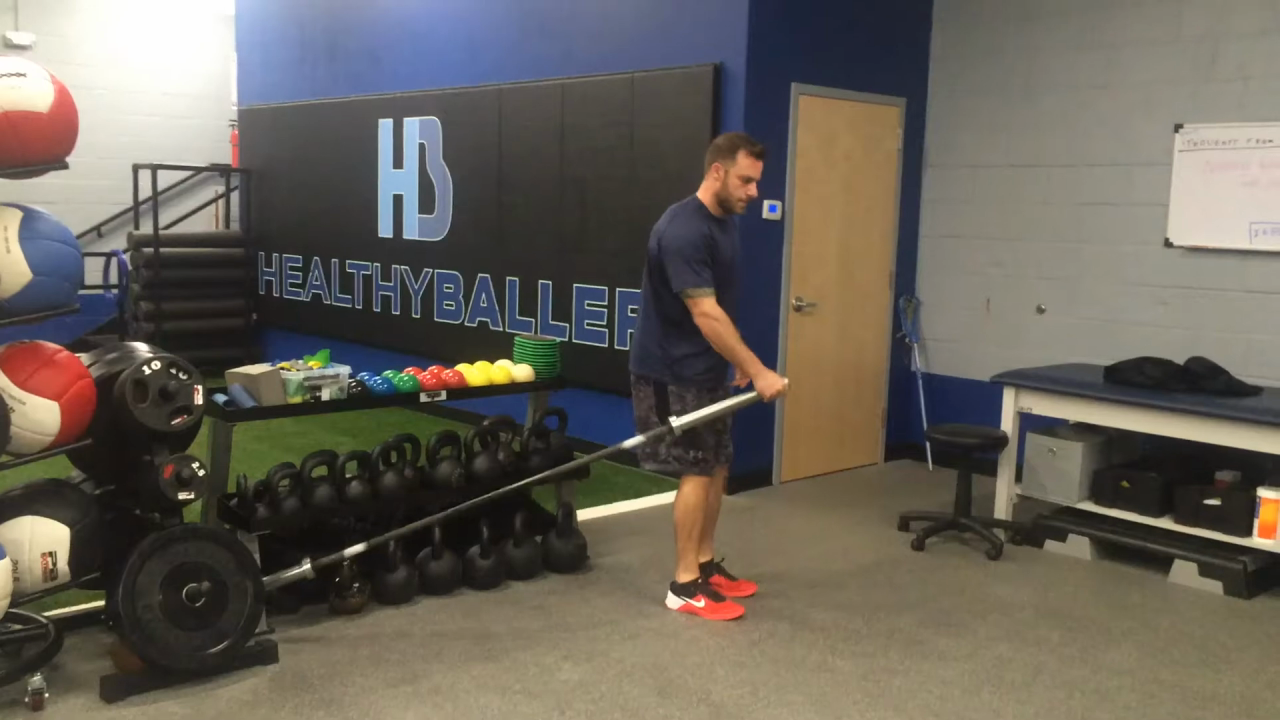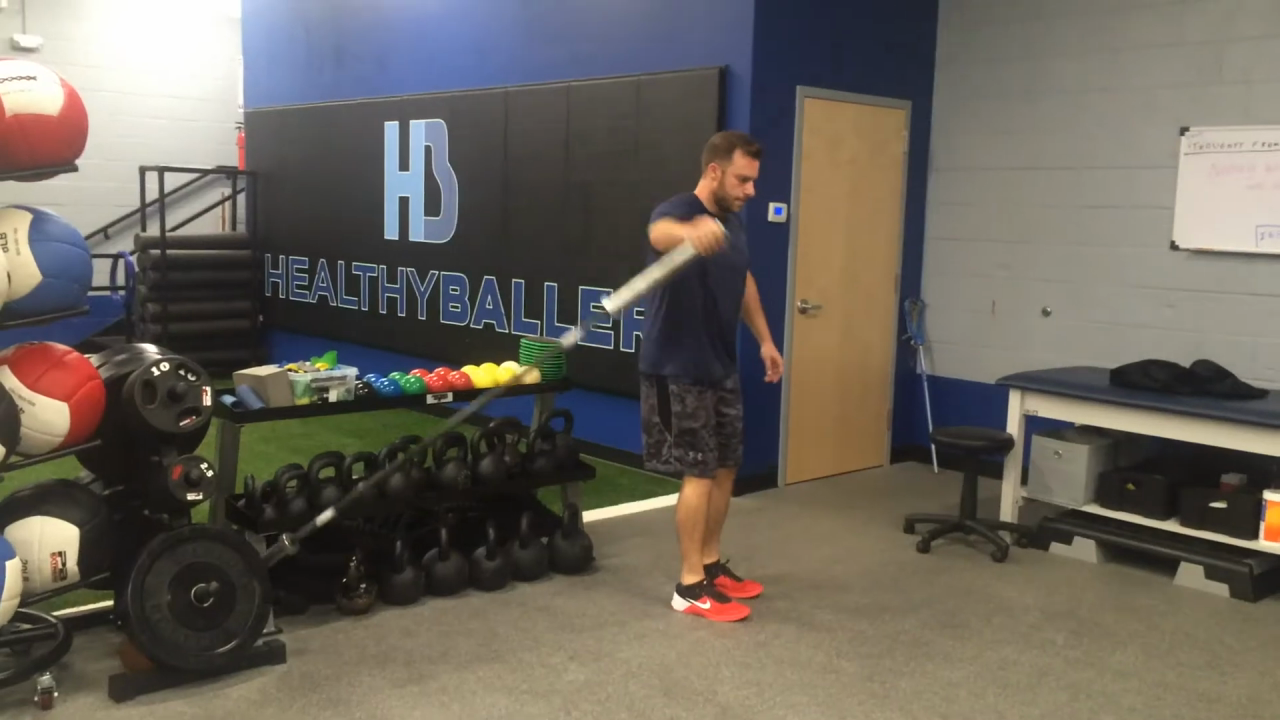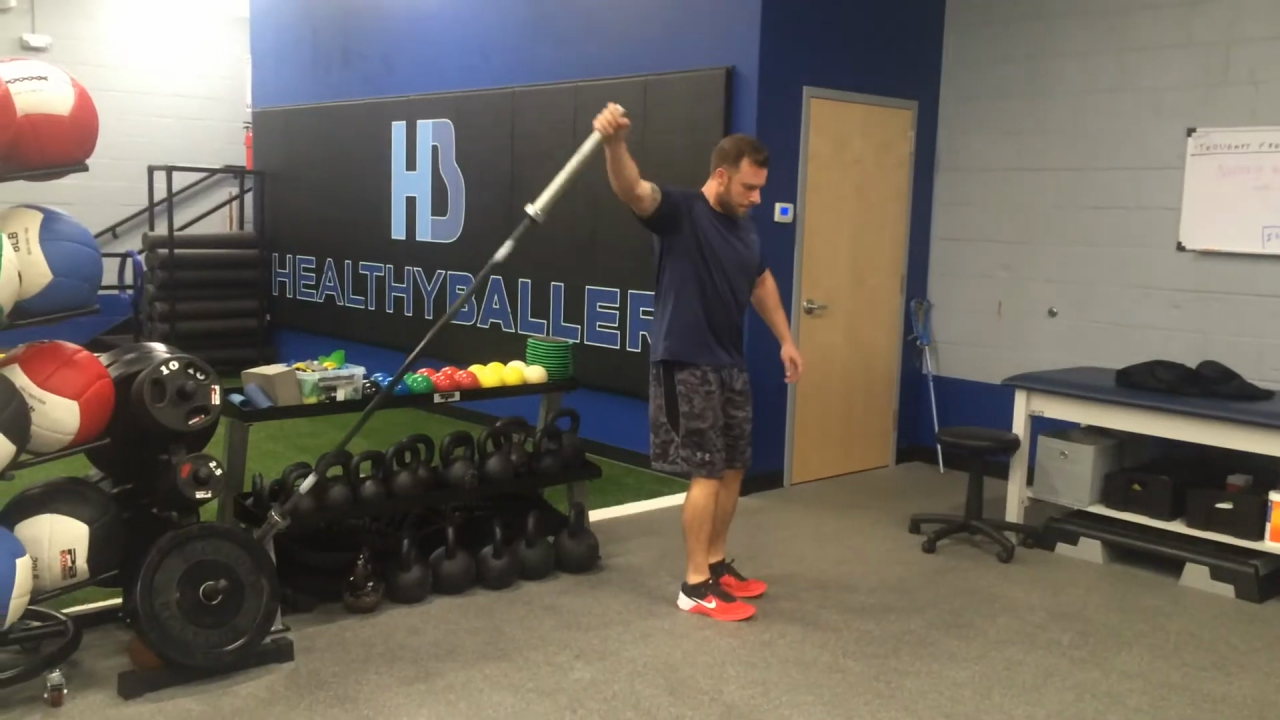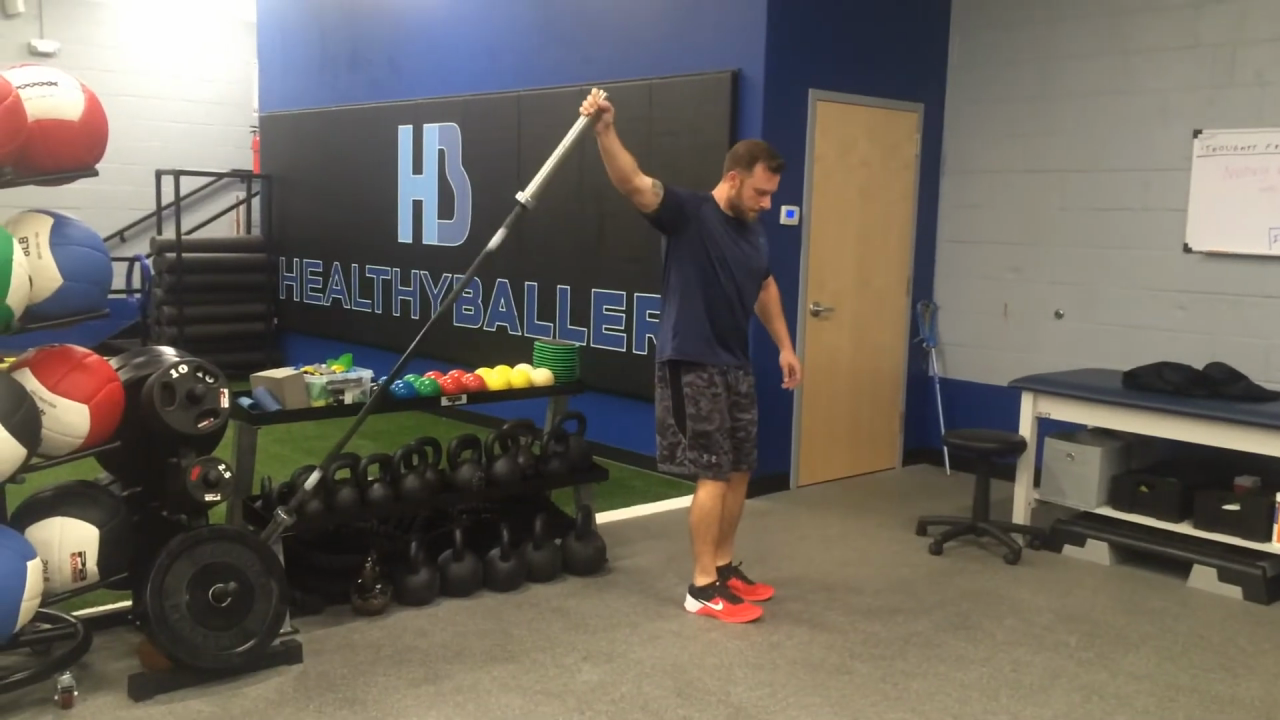
dt=0.4s
person 1, frame 1
left shoulder: (725, 221)
right shoulder: (684, 229)
right elbow: (705, 313)
left wrist: (739, 361)
right wrist: (757, 371)
left hip: (707, 368)
right hip: (672, 370)
left knee: (716, 467)
right knee: (696, 470)
left ankle: (705, 564)
right ankle: (685, 584)
person 1, frame 2
left shoulder: (732, 223)
right shoulder: (684, 213)
right elbow: (660, 233)
left wrist: (765, 340)
right wrist: (691, 234)
left hip: (720, 366)
right hip: (679, 369)
left knee: (725, 468)
right knee: (699, 472)
left ankle: (712, 565)
right ankle: (690, 586)
person 1, frame 3
left shoulder: (744, 226)
right shoulder: (681, 212)
left elbow: (761, 284)
right elbow: (632, 191)
left wrist: (785, 340)
right wrist: (614, 143)
left hip: (730, 365)
right hip: (687, 365)
left knee: (733, 469)
right knee: (706, 473)
left ankle: (717, 565)
right ankle: (695, 585)
person 1, frame 4
left shoulder: (753, 231)
right shoulder: (688, 212)
left elbow: (764, 288)
right elbow: (632, 184)
left wrist: (785, 346)
right wrist: (603, 129)
left hip: (736, 367)
right hip: (692, 366)
left knee: (739, 471)
right knee: (713, 475)
left ankle: (723, 567)
right ankle: (702, 587)
